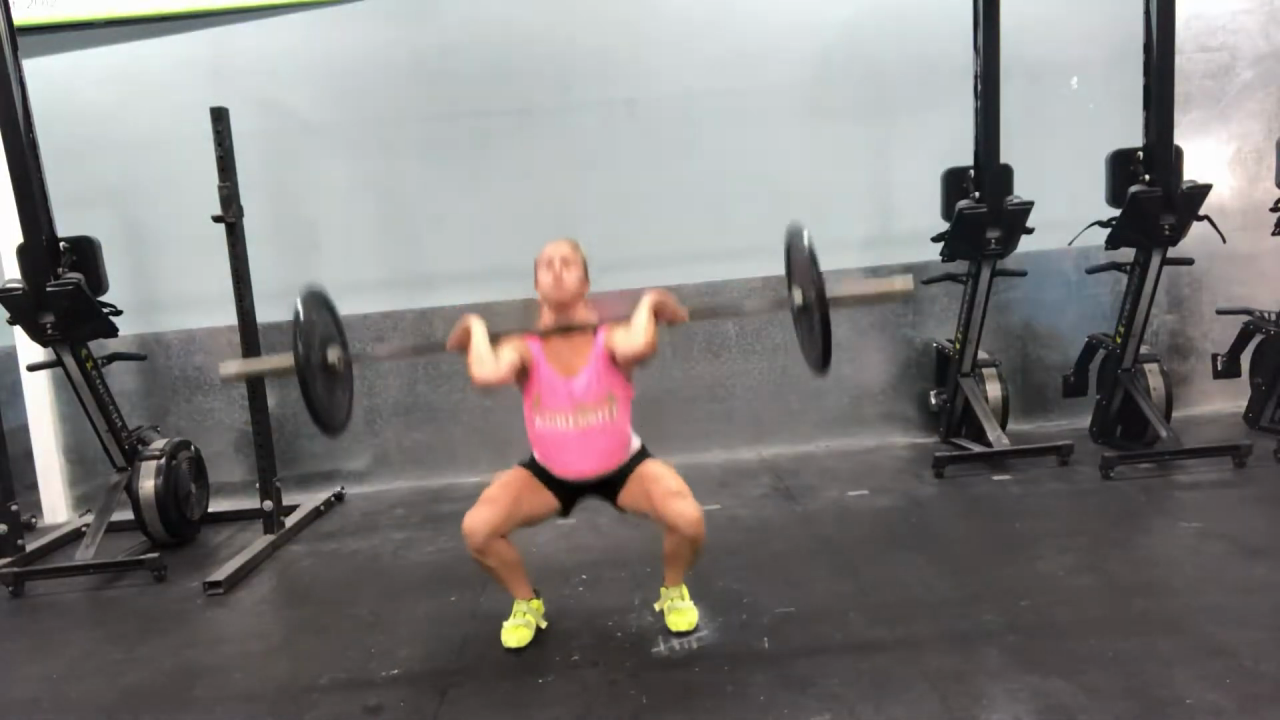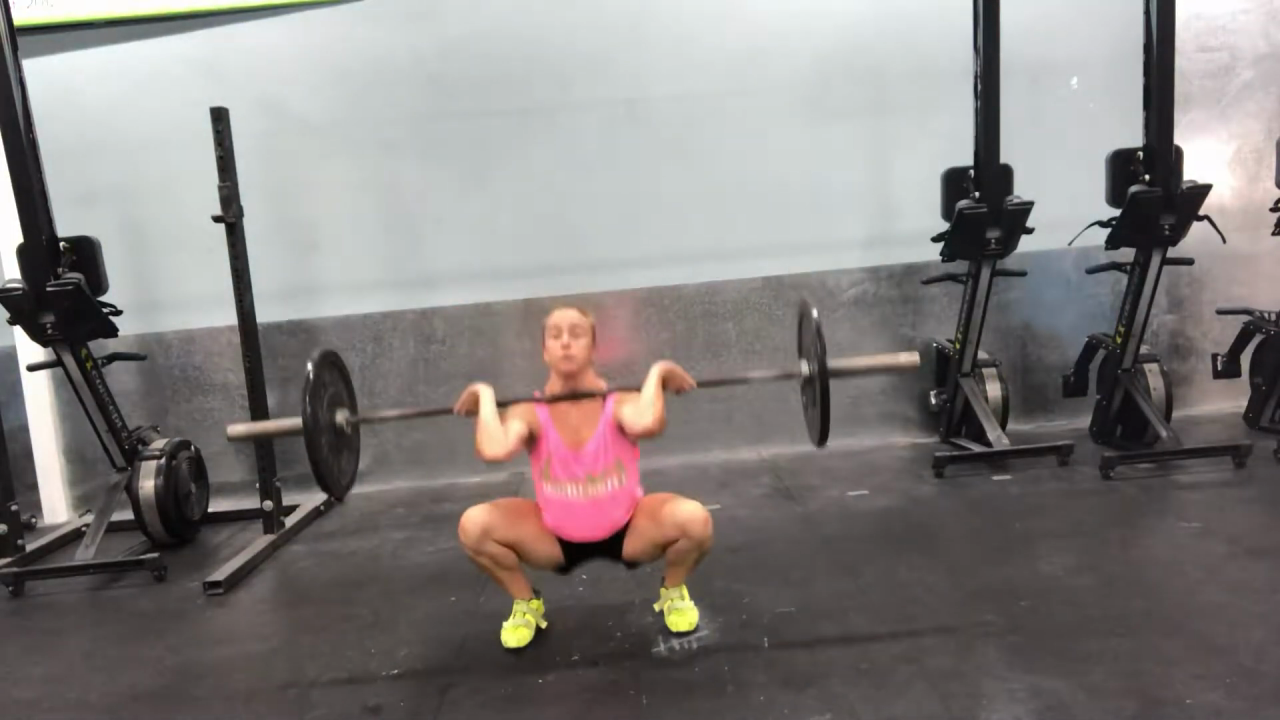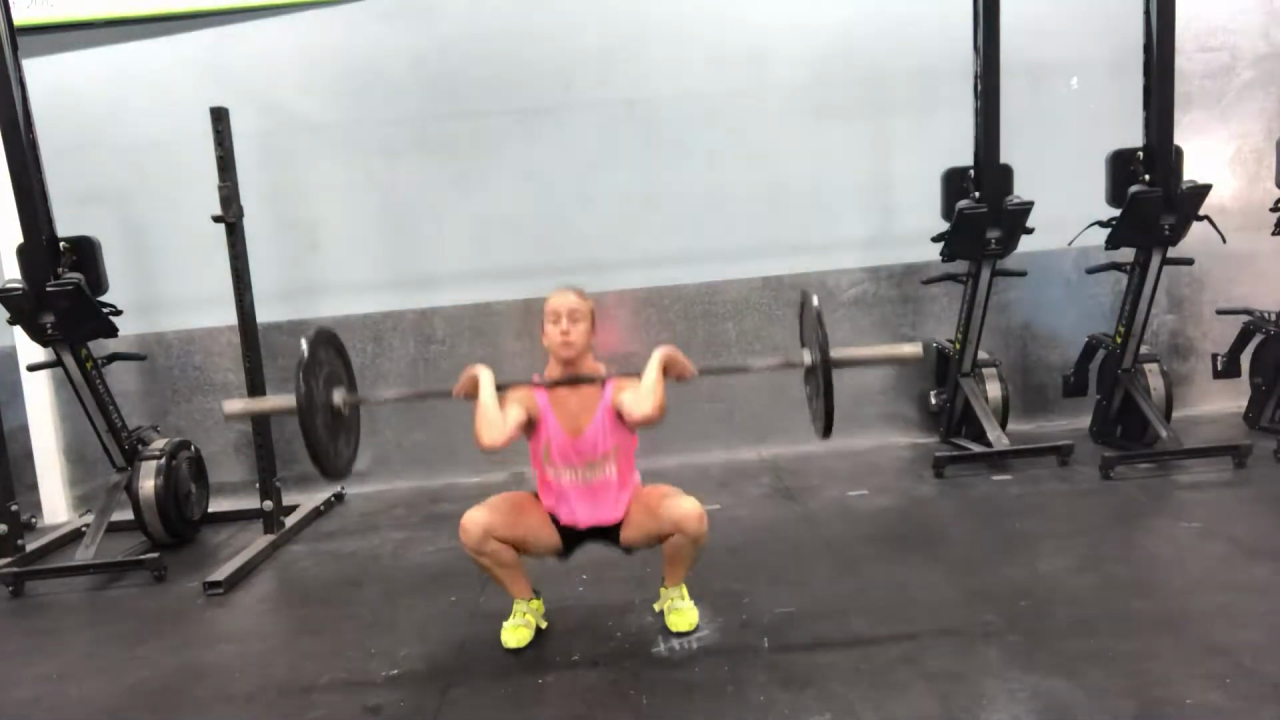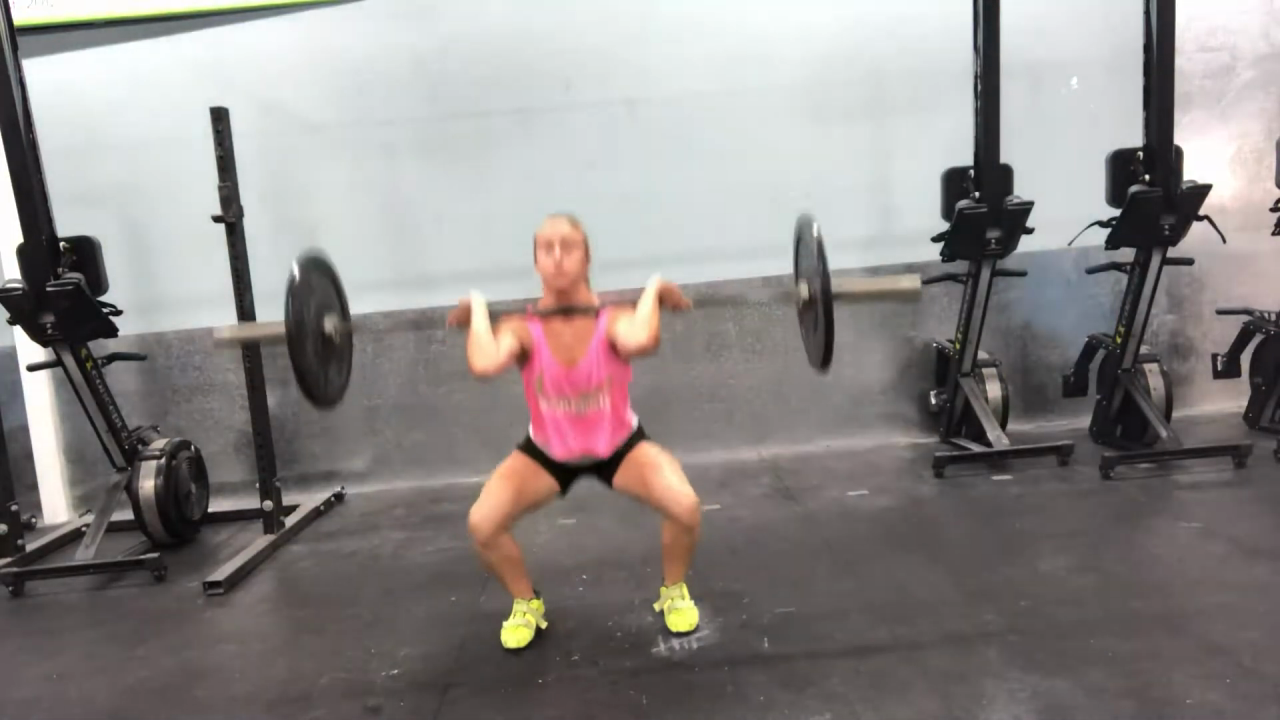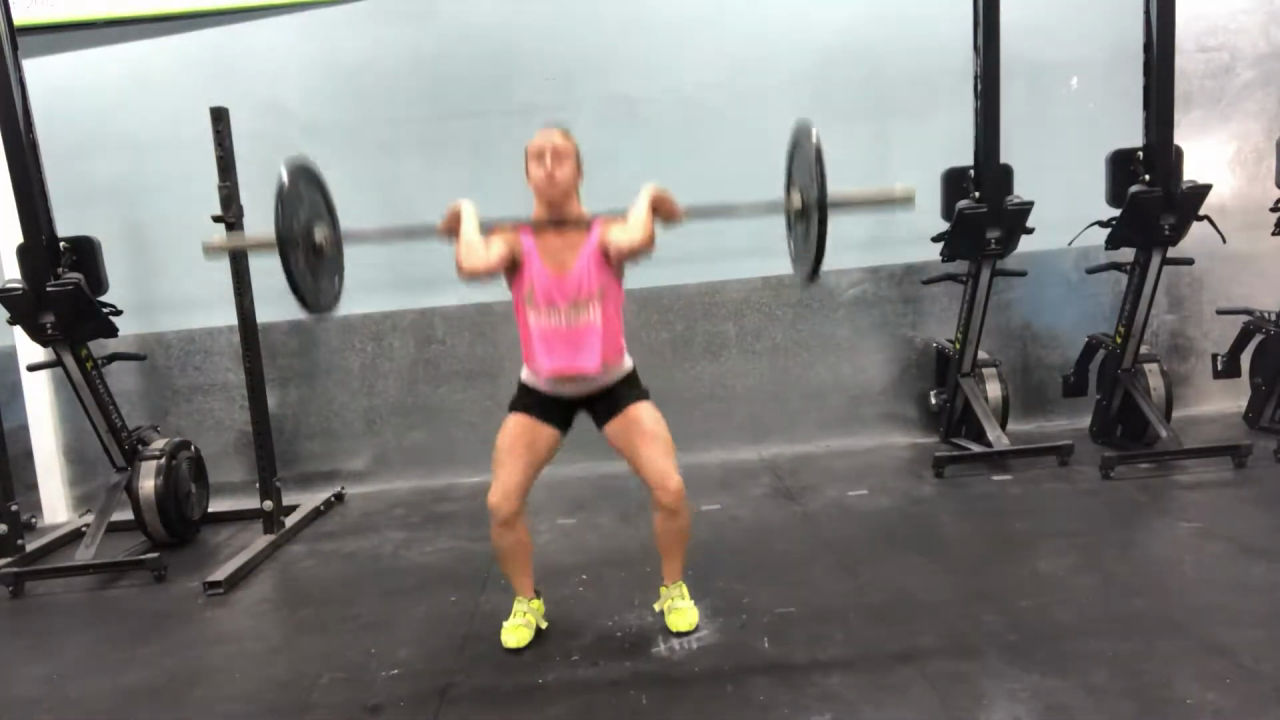
dt=0.2s
person 1, frame 1
left shoulder: (611, 340)
right shoulder: (524, 349)
left elbow: (640, 346)
right elbow: (485, 375)
left wrist: (649, 304)
right wrist: (477, 330)
left hip: (621, 465)
right hip: (551, 472)
left knee: (689, 520)
right knee: (476, 530)
left ankle: (673, 591)
right ankle: (526, 604)
person 1, frame 2
left shoulder: (619, 405)
right shoulder: (531, 415)
left elbow: (646, 423)
right elbow: (493, 450)
left wrist: (656, 374)
right wrist: (486, 398)
left hip: (625, 526)
right hip: (558, 534)
left knee: (696, 522)
right knee: (473, 527)
left ankle: (672, 591)
right ankle: (526, 603)
person 1, frame 3
left shoulder: (618, 391)
right shoulder: (529, 399)
left elbow: (646, 412)
right elbow: (491, 440)
left wrist: (658, 360)
right wrist: (485, 381)
left hip: (623, 513)
right hip: (556, 519)
left knee: (690, 515)
right knee: (474, 527)
left ankle: (673, 593)
right ankle: (526, 604)
person 1, frame 4
left shoulder: (612, 321)
right shoulder: (523, 329)
left elbow: (641, 341)
right elbow: (483, 365)
left wrist: (653, 290)
right wrist: (478, 308)
left hip: (618, 445)
right hip: (548, 453)
left knee: (684, 506)
right knee: (482, 524)
left ankle: (674, 592)
right ankle: (526, 604)
person 1, frame 5
left shoulder: (604, 234)
right shoulder: (514, 242)
left elbow: (637, 240)
right elbow: (472, 264)
left wrist: (646, 199)
right wrist: (467, 216)
left hip: (612, 385)
right hip: (540, 391)
left knee: (669, 489)
right knee: (503, 505)
left ankle: (674, 591)
right ankle: (526, 604)
